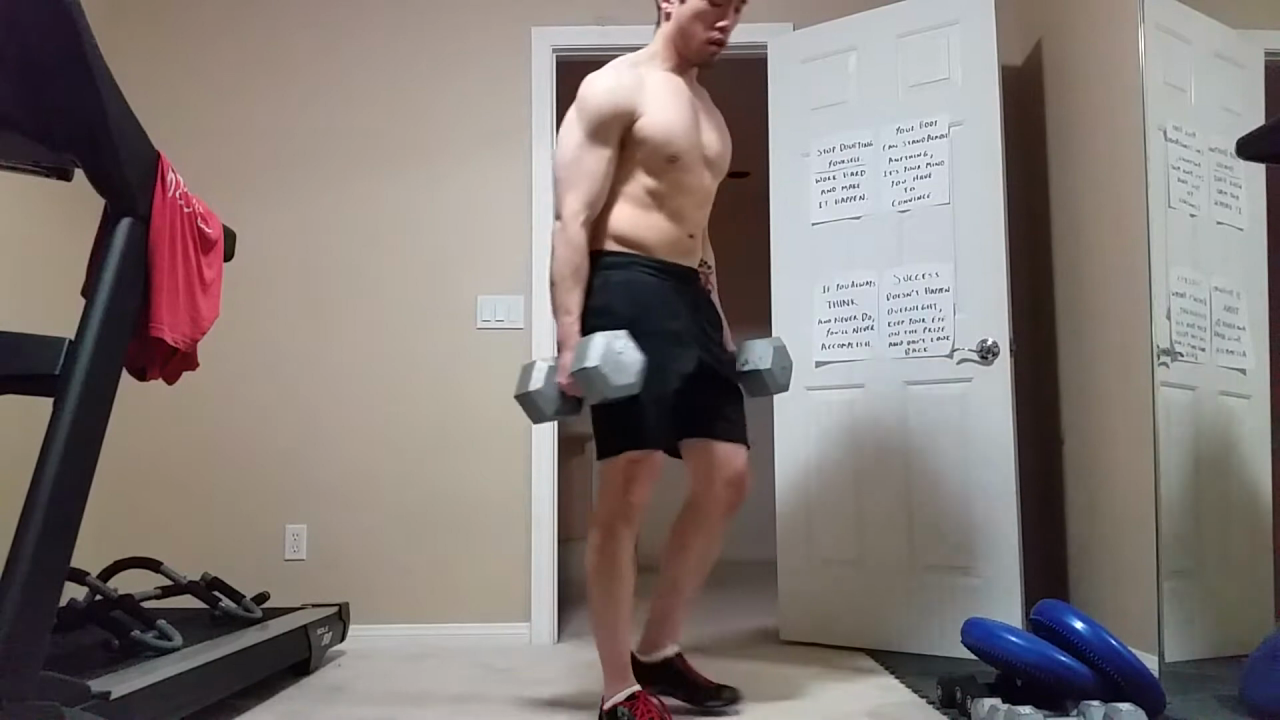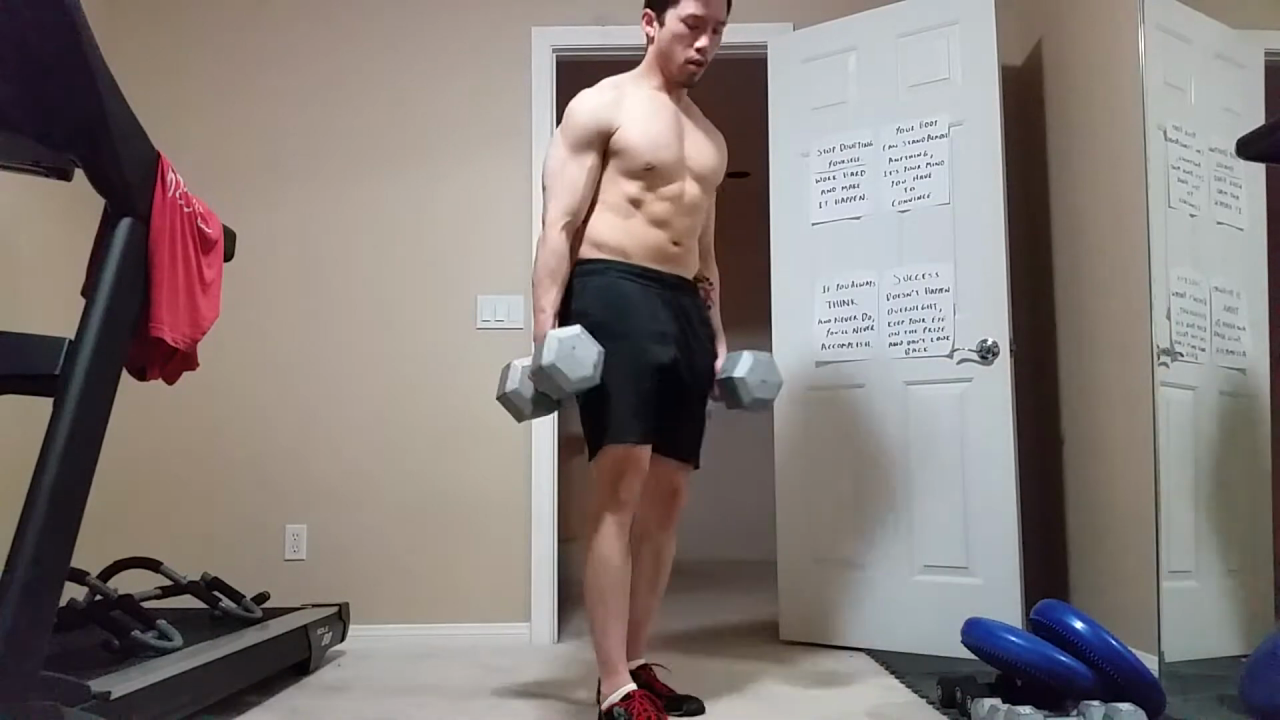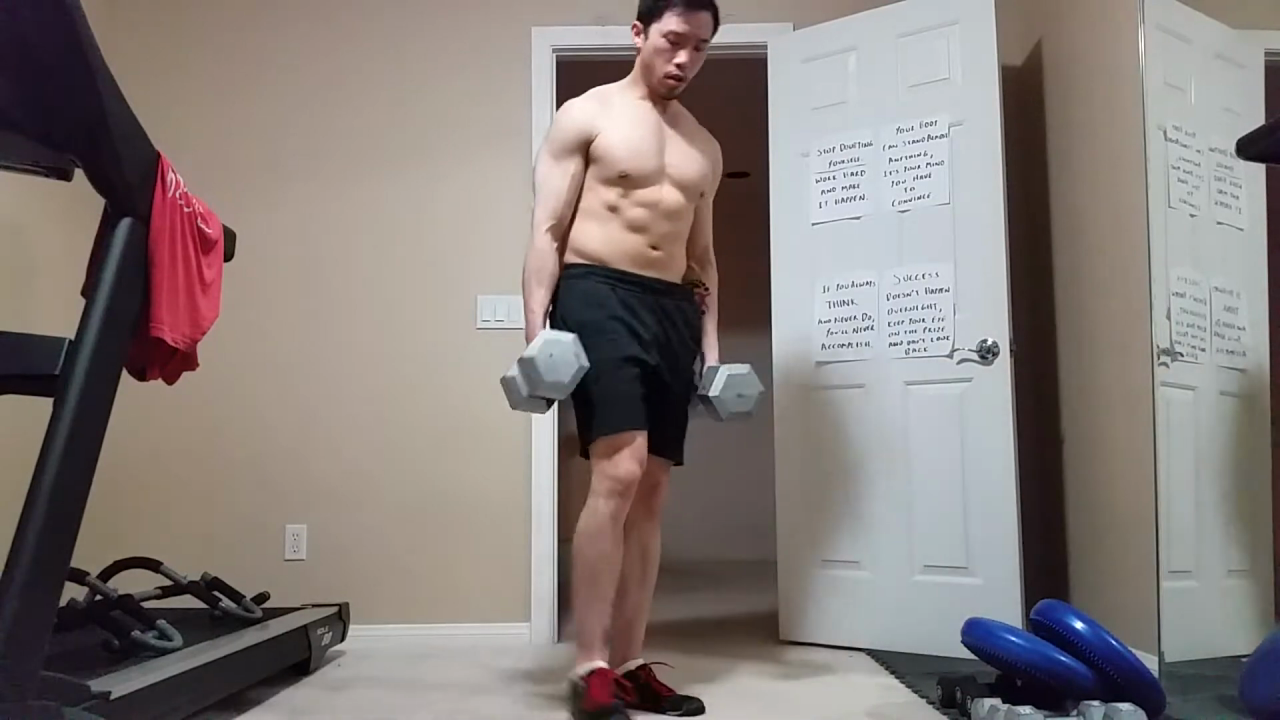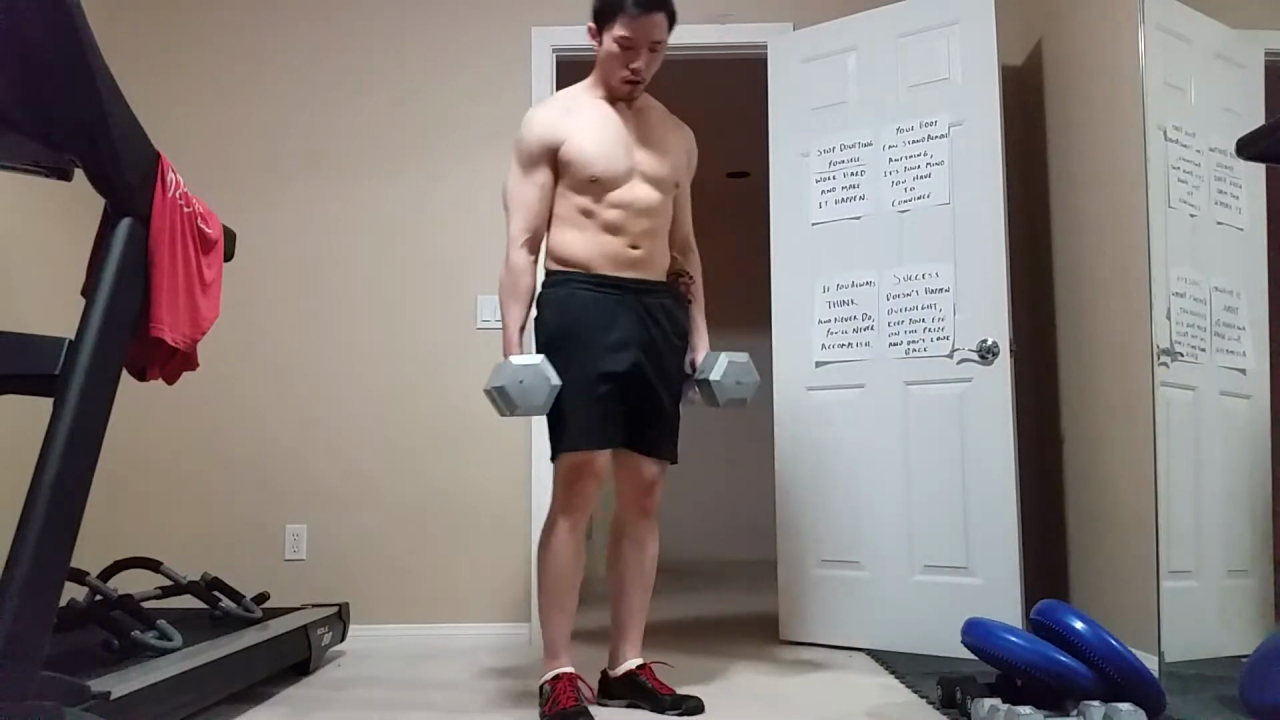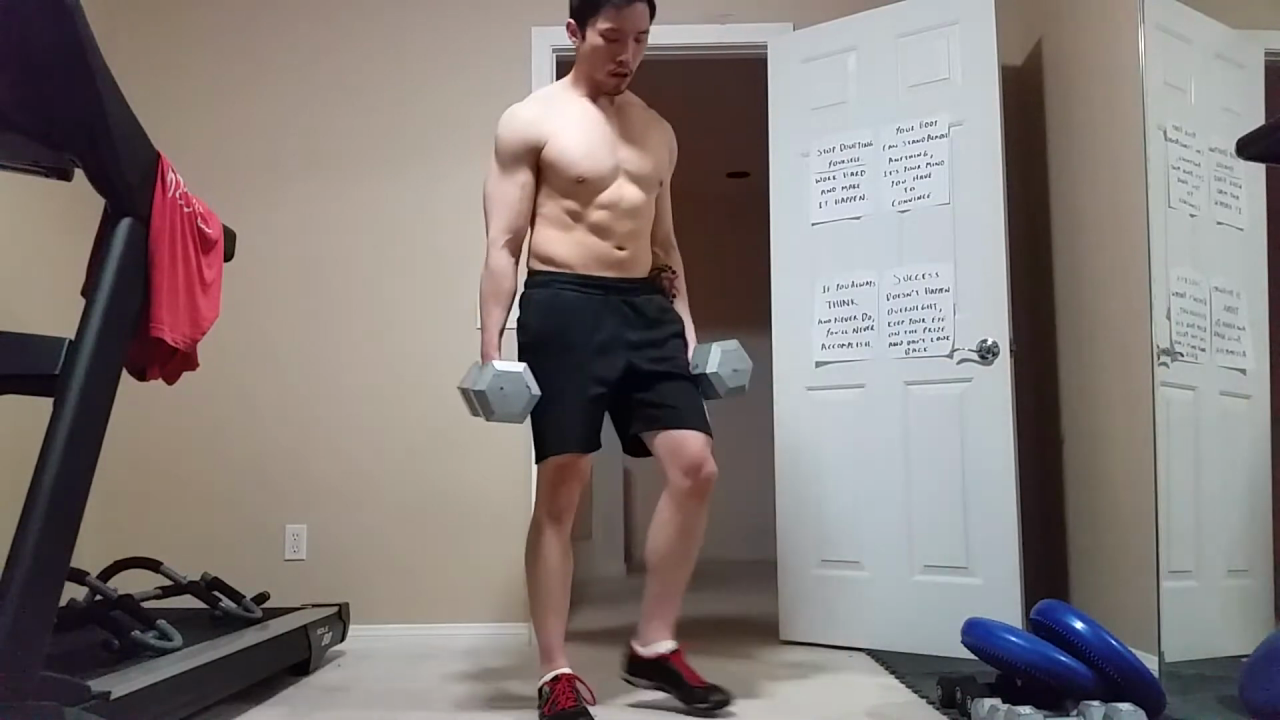
dt=0.3s
person 1, frame 1
left shoulder: (709, 112)
right shoulder: (615, 89)
right elbow: (572, 221)
left wrist: (718, 318)
right wrist: (569, 337)
left hip: (689, 296)
right hip: (628, 290)
left knee: (728, 476)
right knee: (626, 493)
left ankle: (659, 648)
person 1, frame 2
left shoulder: (710, 137)
right shoulder: (600, 107)
right elbow: (558, 228)
left wrist: (716, 334)
right wrist: (545, 330)
left hip: (683, 307)
right hip: (614, 296)
left knee: (666, 496)
right knee: (619, 488)
left ankle: (633, 662)
person 1, frame 3
left shoulder: (704, 148)
right shoulder: (585, 116)
right elbow: (546, 233)
left wrist: (709, 339)
right wrist: (536, 330)
left hip: (671, 311)
right hip: (598, 297)
left knee: (650, 491)
right knee: (618, 473)
person 1, frame 4
left shoulder: (677, 137)
right shoulder: (551, 122)
right elbow: (522, 245)
left wrist: (698, 330)
right wrist: (513, 344)
left hip: (658, 311)
right hip: (580, 306)
left knee: (643, 495)
right knee: (577, 493)
person 1, frame 5
left shoulder: (658, 134)
right shoulder: (532, 121)
right elbow: (503, 245)
left wrist: (688, 326)
right wrist: (490, 346)
left hip: (643, 310)
right hip: (564, 307)
left knee: (693, 468)
right knee: (559, 495)
left ankle: (655, 645)
